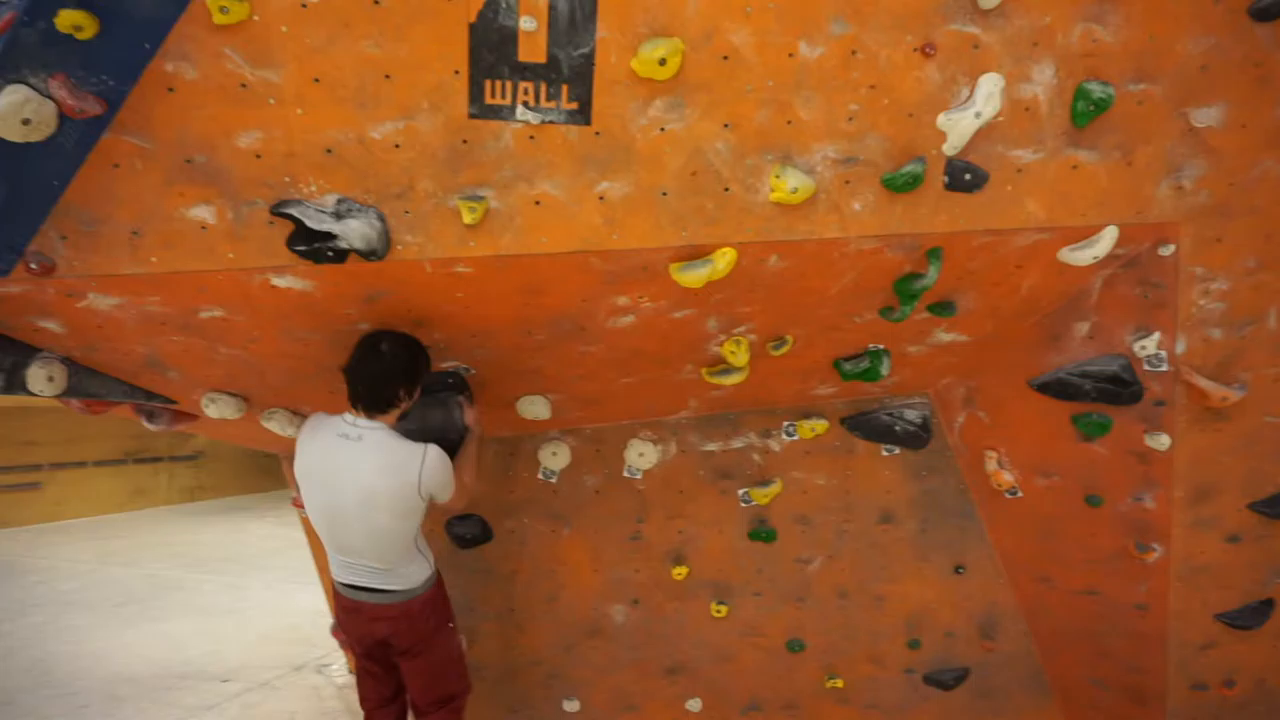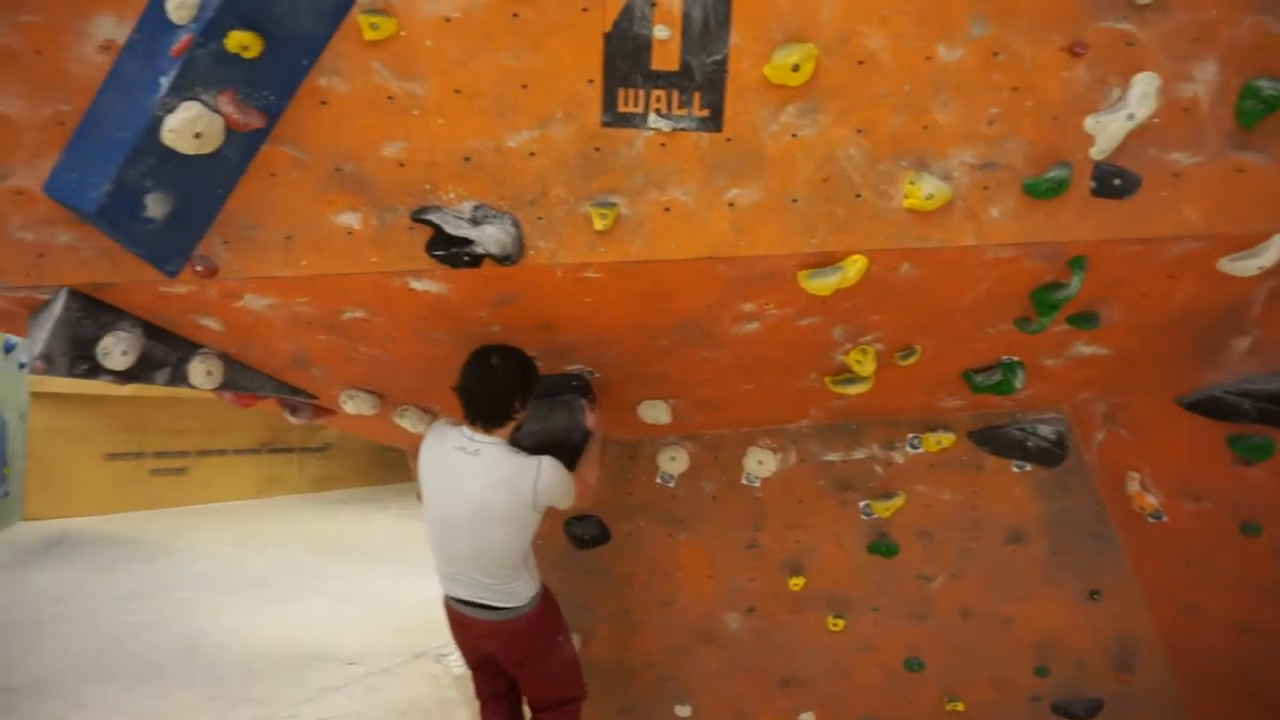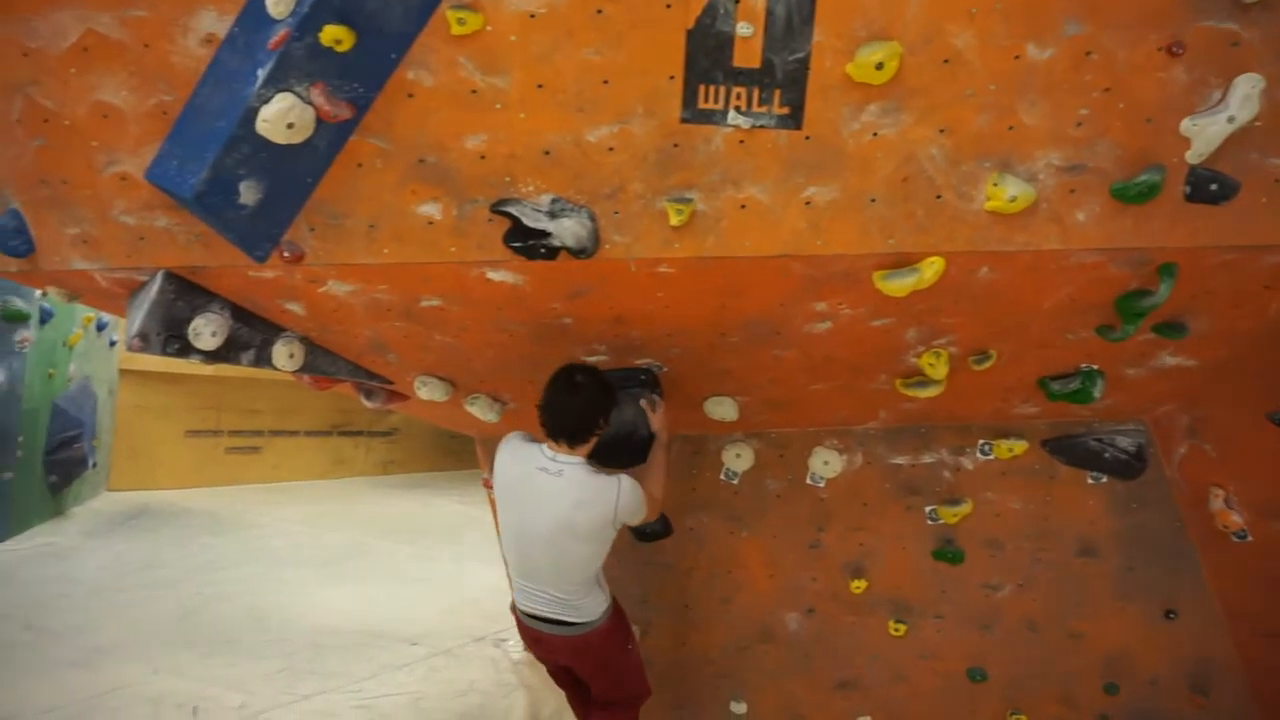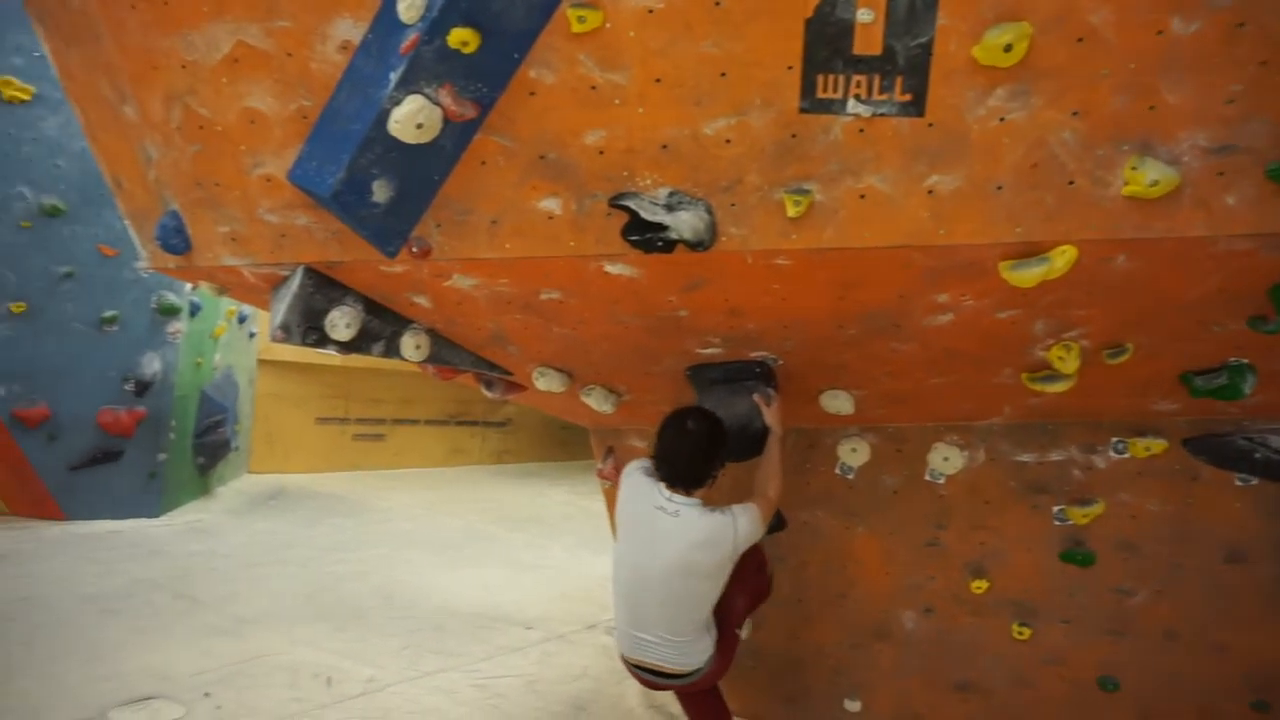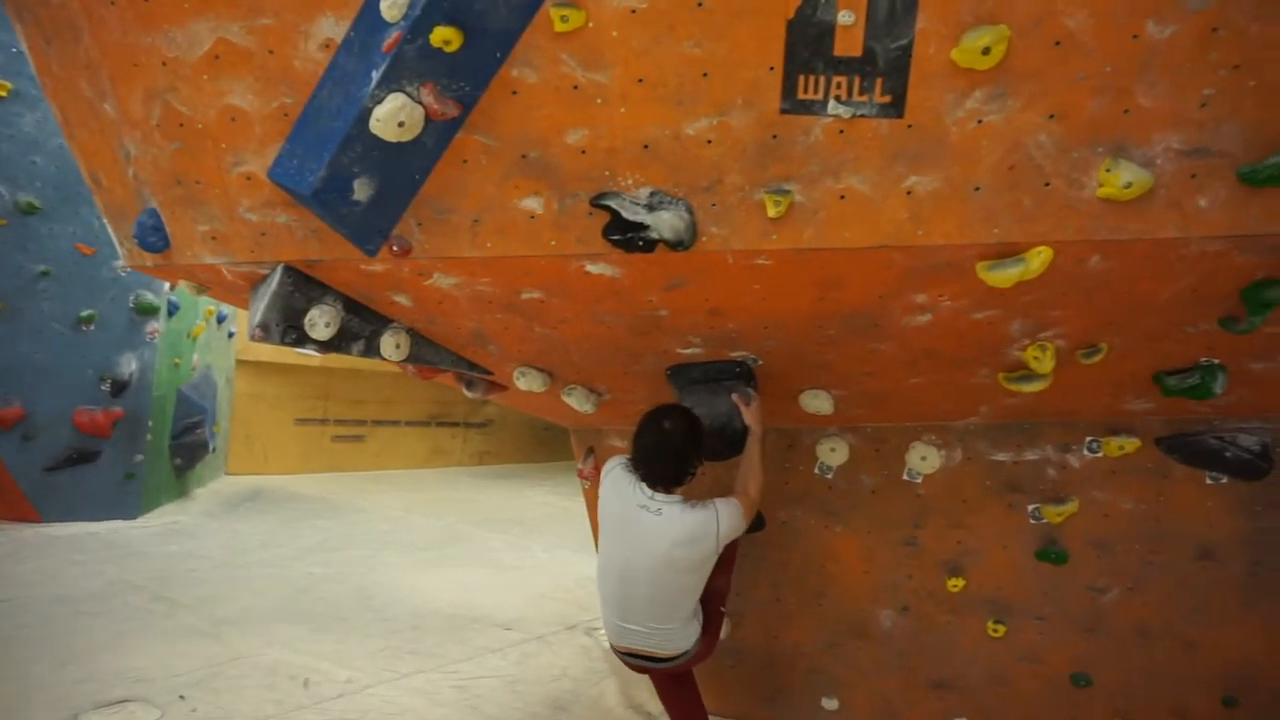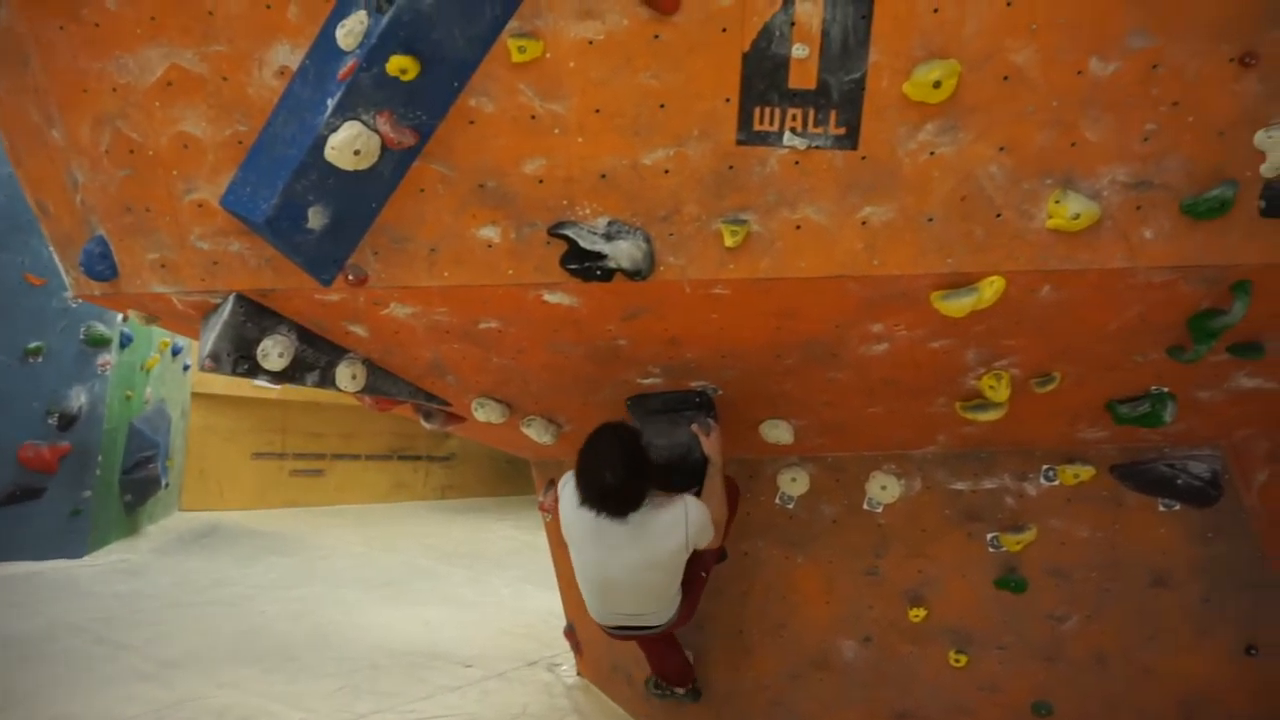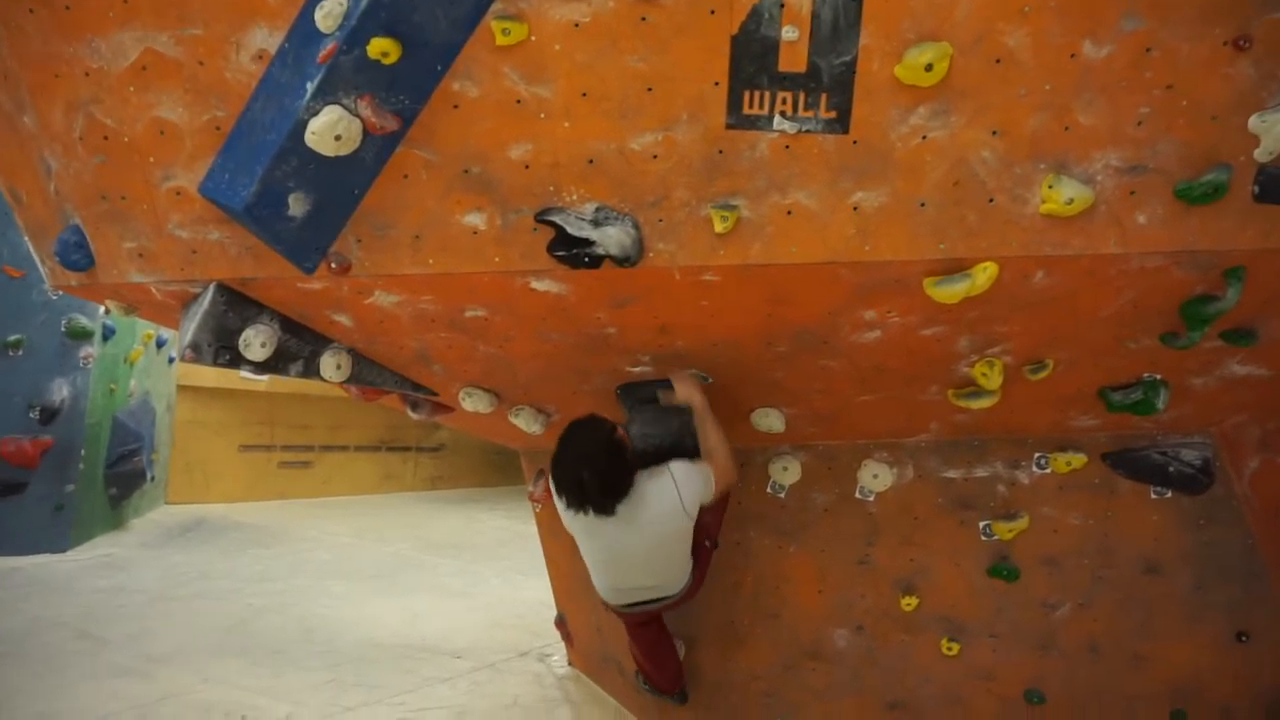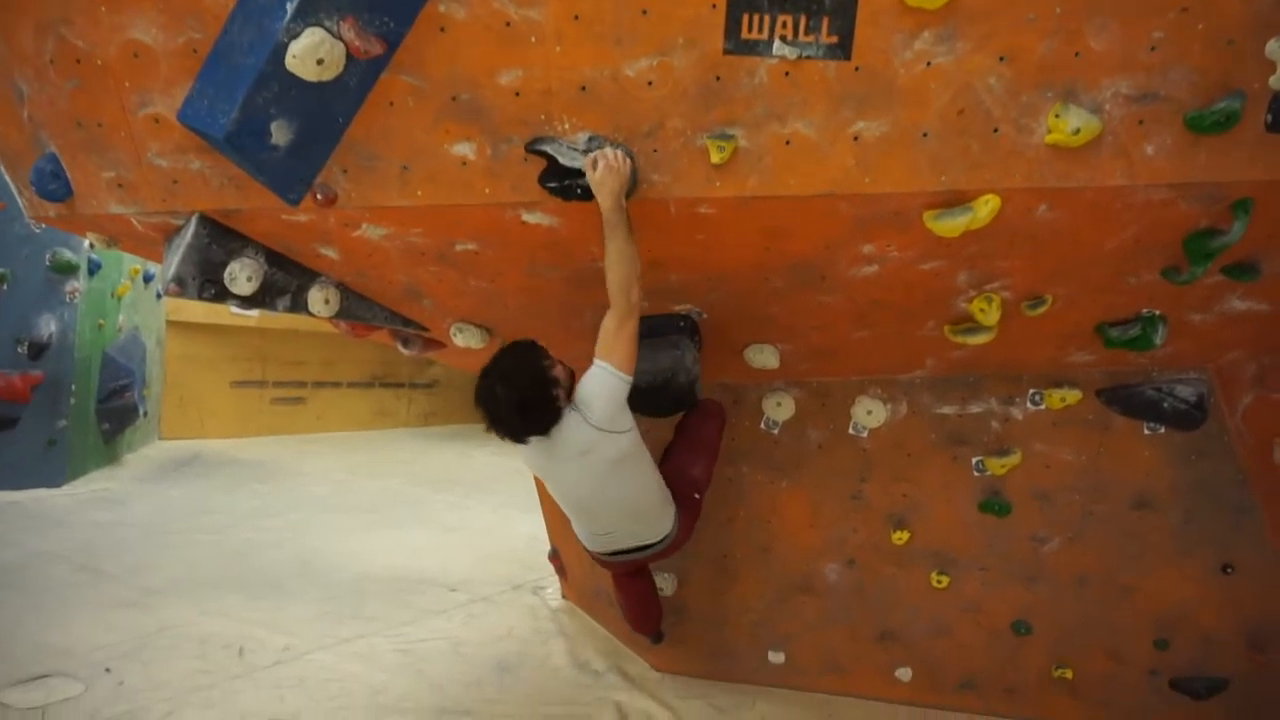
dt=0.5s
person 1, frame 1
left shoulder: (312, 432)
right shoulder: (422, 461)
right elbow: (457, 498)
right wrist: (473, 432)
left hip: (348, 599)
right hip: (409, 602)
person 1, frame 2
left shoulder: (434, 439)
right shoulder: (537, 473)
right elbow: (583, 494)
right wrist: (595, 434)
left hip: (460, 612)
right hip: (518, 618)
person 1, frame 3
left shoulder: (509, 452)
right shoulder: (613, 493)
right elbow: (651, 506)
right wrist: (660, 436)
left hip: (528, 623)
right hip: (585, 631)
left knee: (577, 684)
person 1, frame 4
left shoulder: (632, 482)
right shoulder: (727, 528)
left elbow: (661, 463)
right elbow: (766, 498)
right wrist: (775, 431)
left hip: (633, 661)
right hip: (693, 670)
right knee: (750, 557)
person 1, frame 5
left shoulder: (613, 476)
right shoulder: (712, 521)
left elbow: (640, 465)
right elbow: (749, 497)
right wrist: (754, 430)
left hip: (624, 650)
right hip: (682, 654)
person 1, frame 6
left shoulder: (567, 494)
right shoulder: (683, 515)
right elbow: (714, 535)
right wrist: (714, 459)
left hip: (607, 622)
right hip: (666, 618)
right knee: (727, 489)
left ankle: (677, 682)
person 1, frame 7
left shoulder: (564, 497)
right shoulder: (674, 486)
right elbow: (726, 473)
right wrist: (697, 403)
left hip: (618, 602)
right hip: (679, 588)
right knee: (715, 483)
left ankle: (664, 682)
person 1, frame 8
left shoulder: (526, 441)
right shoulder: (596, 412)
right elbow: (625, 303)
right wrist: (611, 200)
left hip: (605, 550)
right hip: (667, 532)
right knee: (709, 412)
left ankle: (647, 625)
right ankle: (673, 513)
